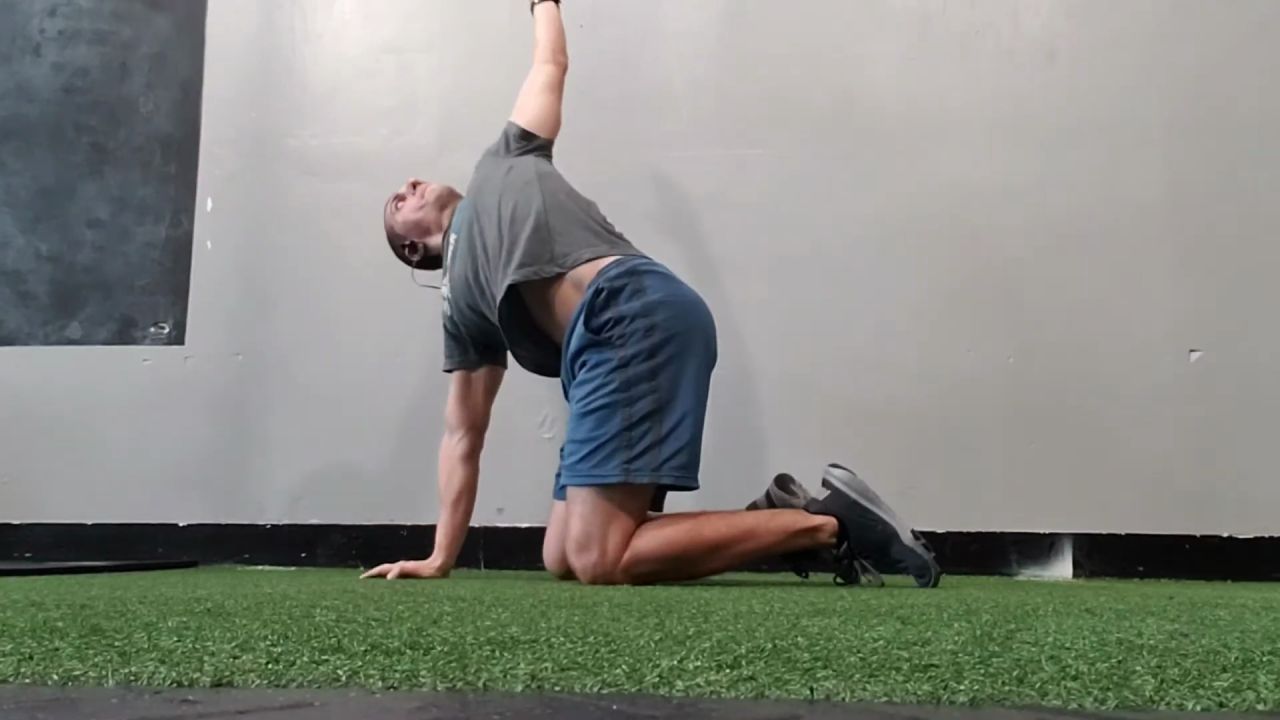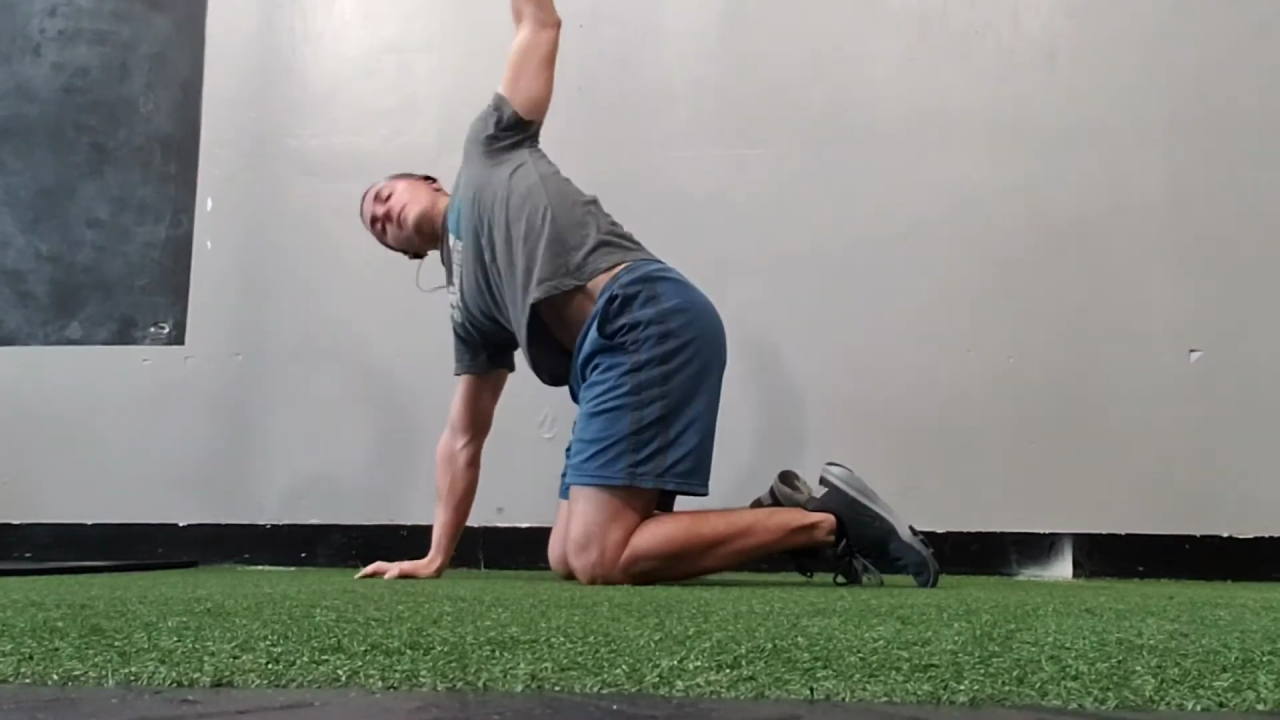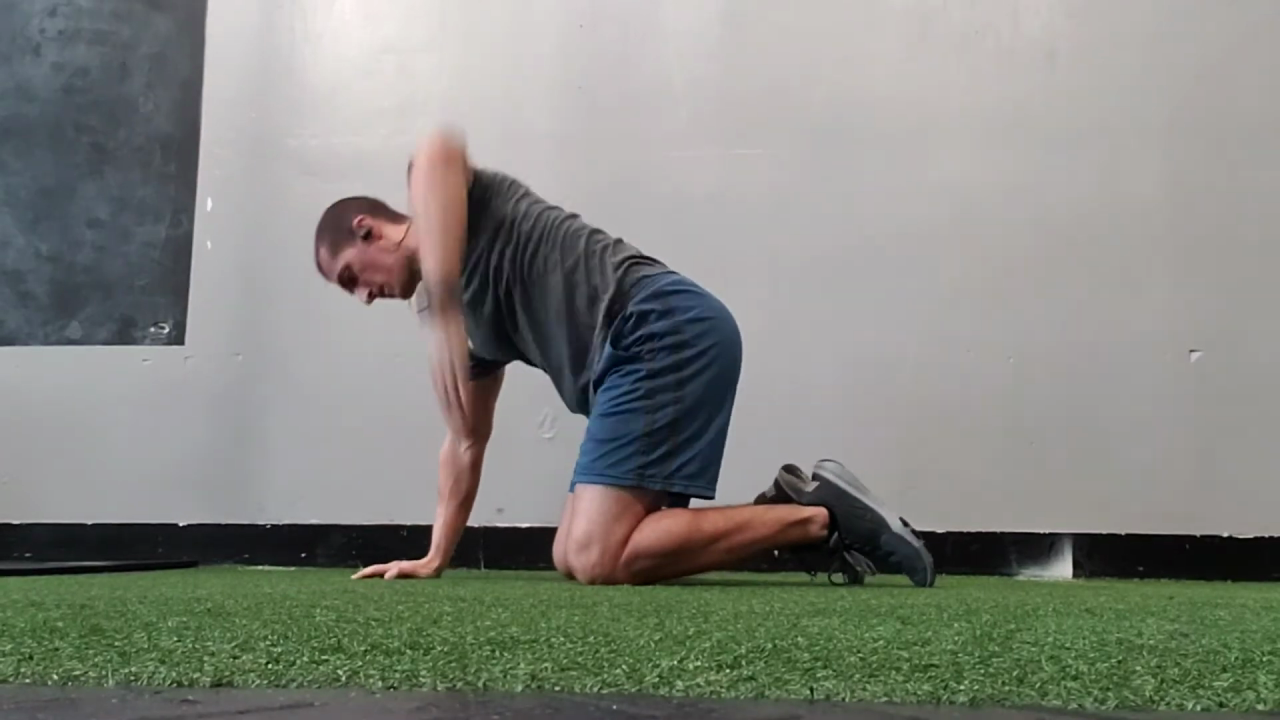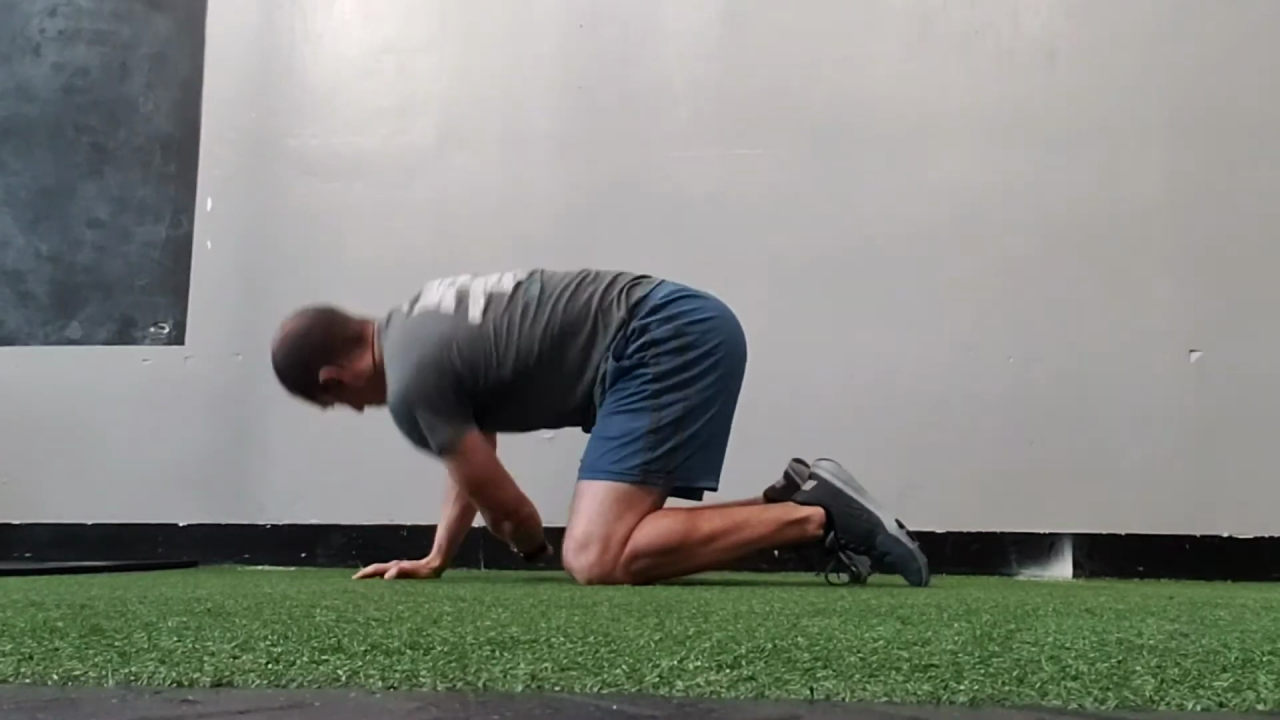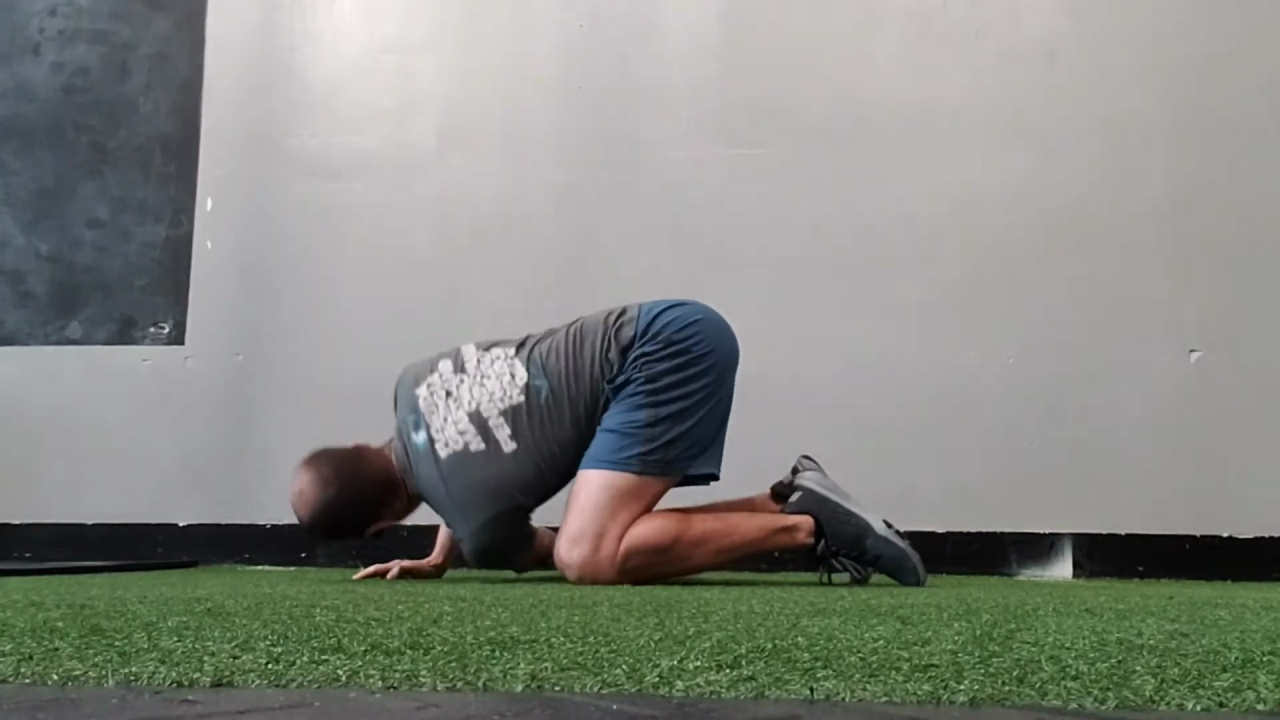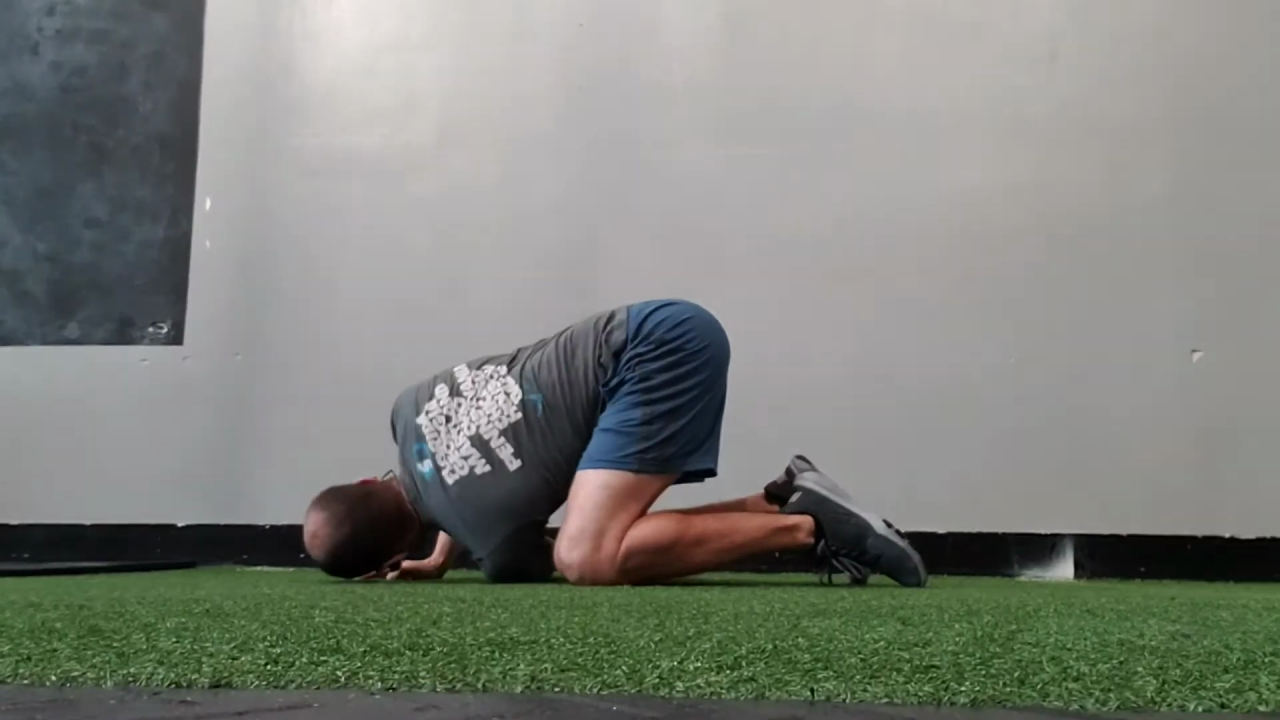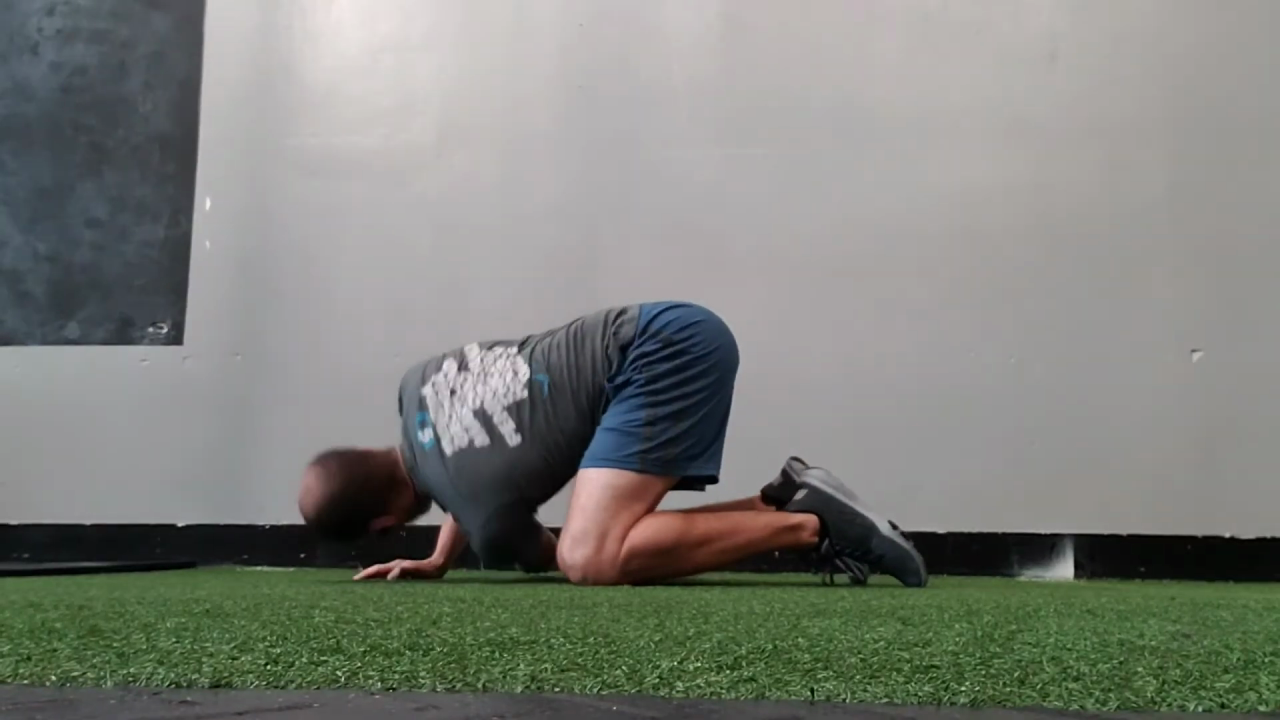
dt=0.4s
person 1, frame 1
left shoulder: (503, 162)
right shoulder: (459, 302)
left elbow: (550, 66)
right elbow: (462, 435)
right wrist: (439, 558)
left hip: (635, 317)
right hip: (602, 345)
left knee: (600, 564)
right knee: (564, 558)
left ankle: (827, 523)
right ankle: (779, 520)
person 1, frame 2
left shoulder: (488, 152)
right shoulder: (467, 303)
right elbow: (462, 437)
right wrist: (435, 557)
left hip: (648, 325)
right hip: (618, 353)
left knee: (600, 562)
right knee: (569, 556)
left ankle: (825, 521)
right ankle: (786, 516)
person 1, frame 3
left shoulder: (436, 193)
right shoulder: (473, 318)
left elbow: (440, 149)
right elbow: (462, 441)
left wrist: (442, 320)
right wrist: (434, 557)
left hip: (666, 331)
right hip: (642, 352)
left knee: (598, 561)
right knee: (571, 556)
left ankle: (819, 519)
right ankle: (792, 503)
person 1, frame 4
left shoulder: (413, 379)
right shoulder: (414, 326)
left elbow: (514, 519)
right elbow: (474, 442)
left wrist: (531, 550)
right wrist: (435, 557)
left hip: (673, 340)
right hip: (684, 327)
left knee: (593, 559)
right knee: (603, 541)
left ankle: (815, 515)
right ankle: (793, 500)
person 1, frame 5
left shoulder: (479, 519)
right shoulder: (412, 391)
left elbow: (552, 555)
right wrist: (437, 558)
left hip: (671, 350)
right hip: (674, 331)
left knee: (589, 558)
right knee: (604, 534)
left ankle: (807, 524)
right ankle: (786, 499)
person 1, frame 6
left shoulder: (495, 538)
right shoulder: (409, 412)
left elbow: (552, 564)
right wrist: (439, 560)
left hip: (663, 349)
right hip: (663, 333)
left knee: (588, 559)
right knee: (604, 536)
left ankle: (806, 526)
right ankle: (781, 500)
person 1, frame 7
left shoulder: (484, 498)
right shoulder: (415, 394)
left elbow: (544, 559)
right wrist: (439, 559)
left hip: (671, 351)
right hip: (678, 338)
left knee: (590, 558)
right knee: (603, 540)
left ankle: (810, 523)
right ankle: (779, 503)
